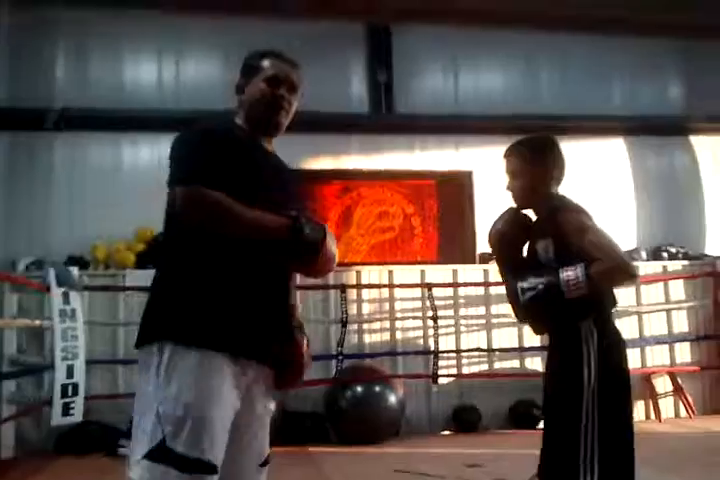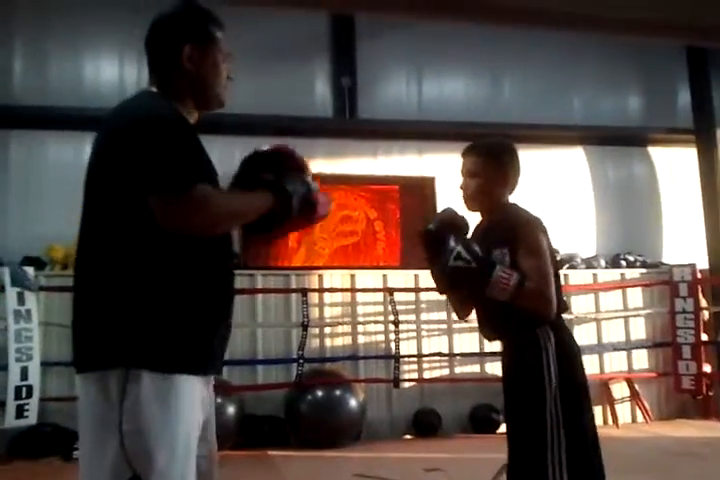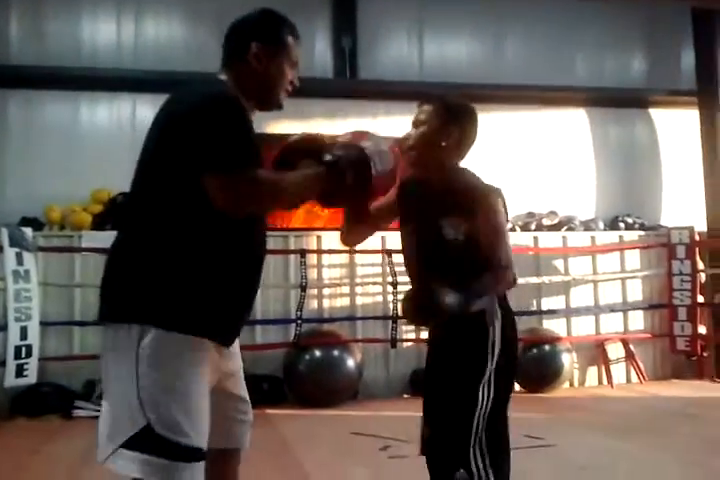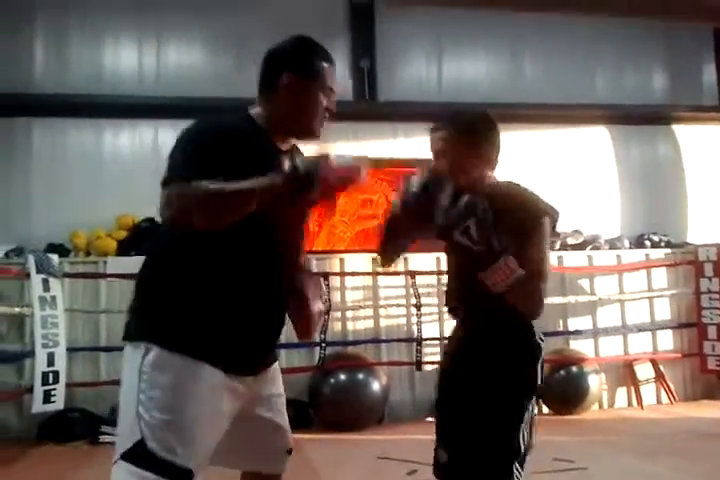
dt=1s
person 1, frame 1
left shoulder: (280, 172)
right shoulder: (207, 141)
right elbow: (193, 205)
left wrist: (290, 331)
right wrist: (298, 231)
left hip: (256, 347)
right hip: (193, 336)
person 1, frame 2
left shoulder: (165, 126)
right shoulder: (149, 123)
right elbow: (183, 212)
left wrist: (255, 199)
right wrist: (277, 197)
left hip: (177, 350)
right hip: (142, 352)
person 1, frame 3
left shoulder: (227, 118)
right shoulder: (206, 107)
left elbow: (242, 203)
right elbow: (234, 195)
left wrist: (310, 182)
right wrist: (327, 173)
left hip: (201, 316)
right hip: (159, 312)
person 1, frame 4
left shoulder: (290, 161)
right shoulder: (215, 136)
right elbow: (180, 207)
left wrist: (303, 290)
right wrist: (284, 184)
left hip: (252, 350)
right hip: (180, 342)
person 2, frame 1
left shoulder: (567, 216)
right shoulder: (540, 225)
left elbow: (623, 268)
right elbow: (530, 311)
left wrist: (555, 284)
right wrist: (508, 259)
left hip: (589, 345)
right hip: (566, 347)
person 2, frame 2
left shoulder: (525, 226)
right shoulder: (480, 234)
left elbow: (545, 303)
right elbow: (463, 308)
left wrist: (486, 274)
right wrist: (442, 263)
left hip: (544, 350)
right hip: (518, 352)
person 2, frame 3
left shoulder: (478, 195)
right shoulder: (411, 188)
left elbow: (504, 273)
right elbow: (352, 234)
left wrist: (459, 301)
right wrist: (356, 207)
left hip: (482, 327)
right hip: (448, 325)
left knee: (469, 449)
right knee: (443, 444)
person 2, frame 4
left shoulder: (528, 210)
right shoulder: (445, 194)
left elbow: (532, 304)
right elbow: (388, 253)
left wrist: (487, 253)
right wrist: (404, 215)
left hip: (512, 349)
right hip: (466, 342)
